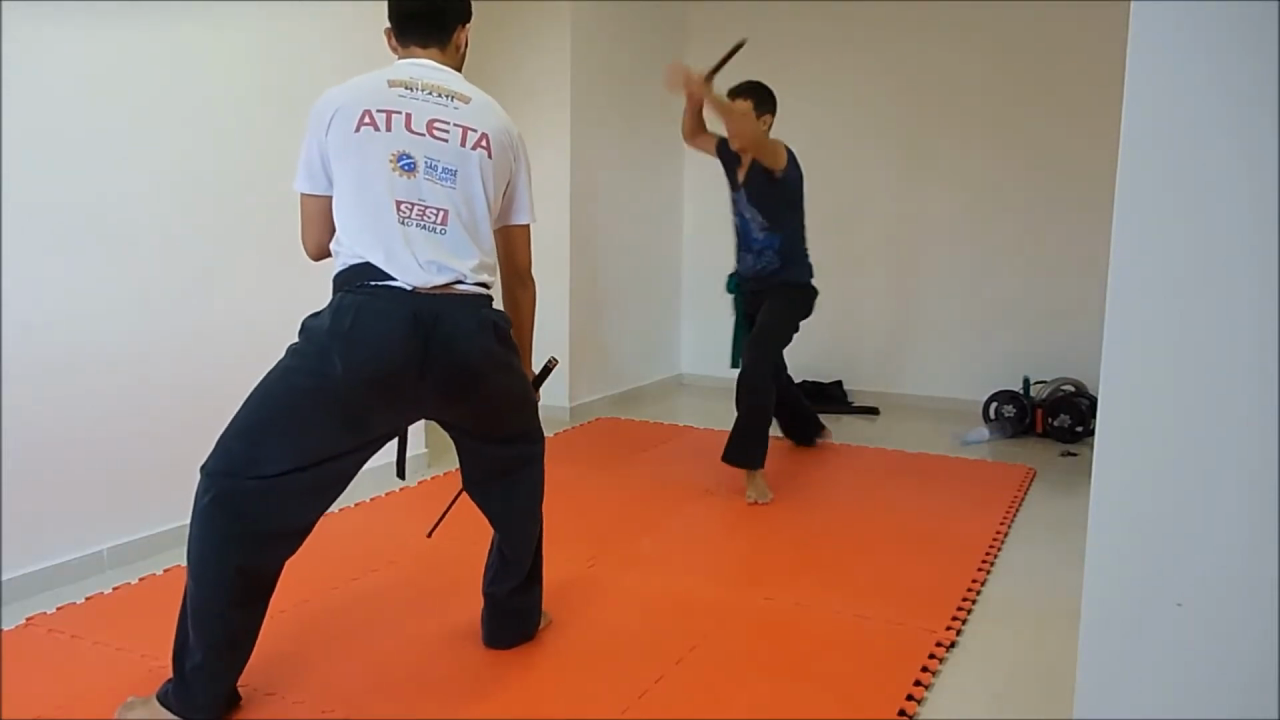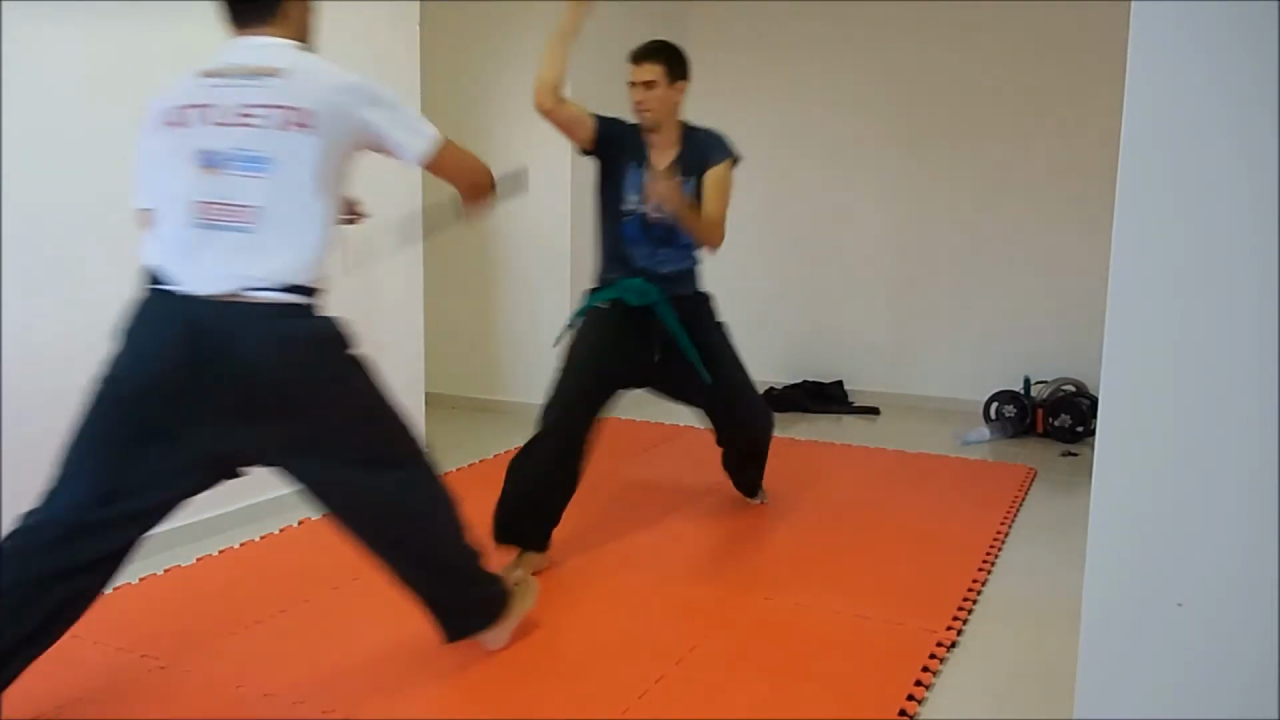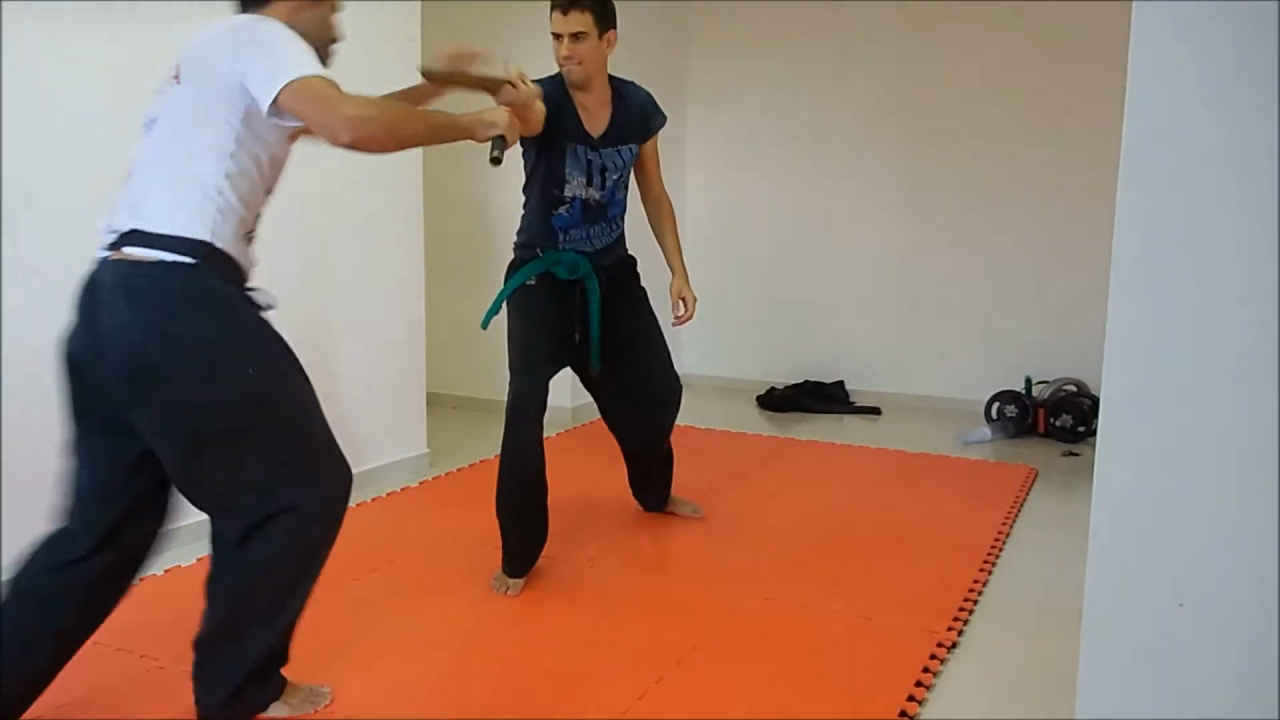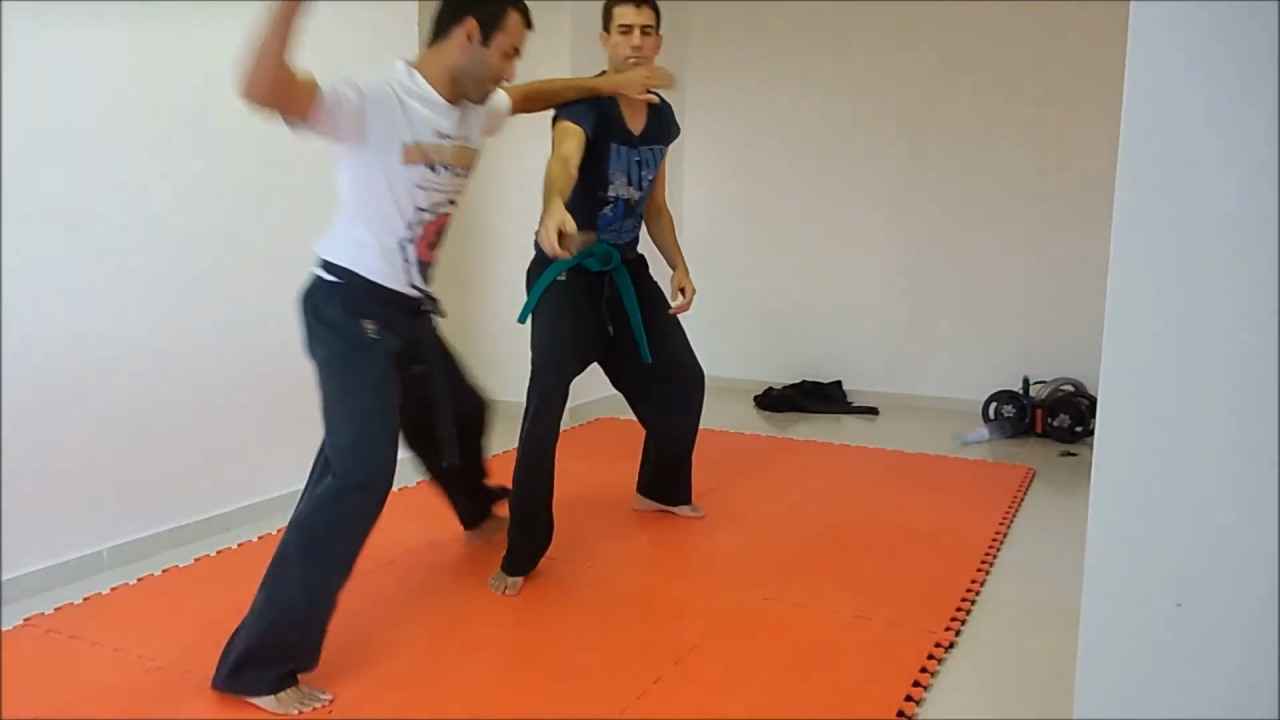
dt=0.5s
person 1, frame 1
left shoulder: (341, 103)
right shoulder: (497, 123)
left elbow: (317, 240)
right elbow: (519, 271)
right wrist: (520, 364)
left hip: (366, 325)
right hip: (466, 330)
left knee: (242, 486)
right knee: (514, 461)
right ankle: (514, 615)
person 1, frame 2
left shoulder: (171, 99)
right shoulder: (340, 87)
right elbow: (472, 178)
right wrist: (481, 195)
left hip: (167, 332)
right hip: (272, 337)
left knee: (76, 517)
right knee: (385, 469)
right ankle: (480, 608)
person 1, frame 3
left shoulder: (212, 61)
left elbow: (333, 118)
right elbow: (351, 127)
left wrist: (433, 85)
right wrist: (469, 123)
left hip: (115, 301)
right hip: (178, 302)
left knee: (105, 520)
right knee: (302, 486)
person 1, frame 4
left shoulder: (476, 108)
right shoulder: (376, 100)
left elbow: (532, 94)
right elbow: (265, 89)
left wrist: (607, 84)
left hip: (407, 312)
right hip: (353, 312)
left knee: (459, 417)
right knee: (358, 473)
left ankle: (481, 511)
person 2, frame 1
left shoulder: (776, 158)
right shoulder: (734, 155)
left elbow: (750, 140)
left wrist: (706, 93)
right wrist: (696, 99)
left hip: (786, 288)
right hip: (753, 288)
left knee: (756, 368)
right knee: (763, 369)
left ankle: (753, 468)
right ankle: (809, 430)
person 2, frame 2
left shoulder: (711, 150)
right shoulder: (612, 137)
left elbow: (711, 231)
right elbow: (551, 100)
left wrist: (679, 205)
left hip: (683, 304)
right hip: (618, 305)
left knee: (746, 414)
right knee: (568, 412)
left ankle: (747, 481)
right ankle: (527, 543)
person 2, frame 3
left shoulder: (638, 107)
right shoulder: (545, 101)
left elbow: (654, 195)
right elbow: (524, 117)
left wrist: (679, 271)
left hip: (611, 273)
right hip: (542, 276)
left knee: (656, 391)
right knee: (525, 408)
left ankle: (655, 493)
right ankle: (519, 555)
person 2, frame 4
left shoulder: (662, 116)
right shoulder: (585, 102)
right elbow: (564, 161)
left wrist: (678, 264)
right wrist: (555, 213)
left hip: (623, 267)
right hip: (567, 269)
left knee: (679, 379)
right knee: (546, 401)
left ankle: (660, 489)
right ankle: (520, 555)
